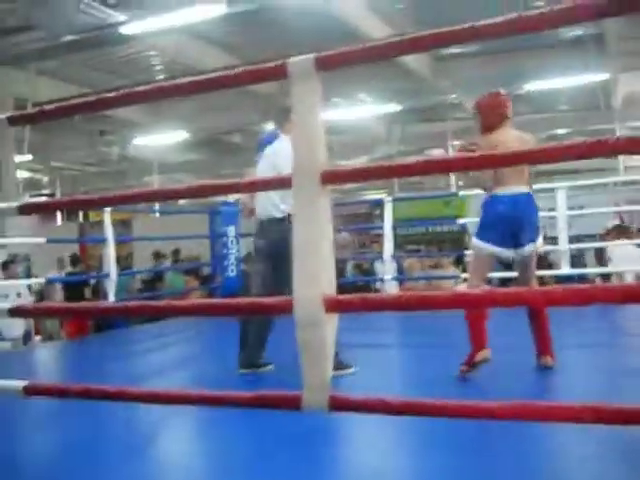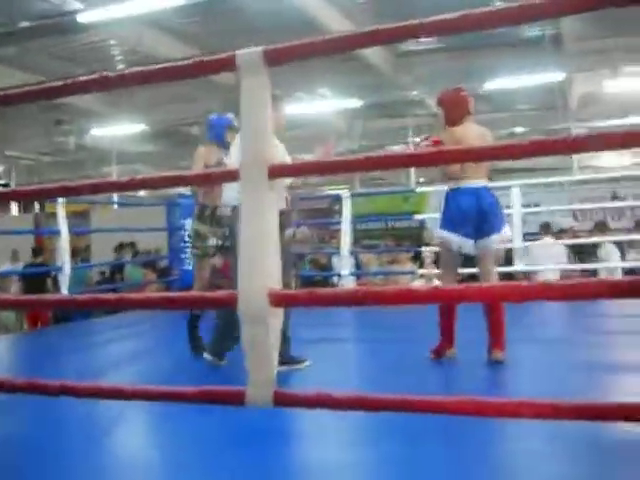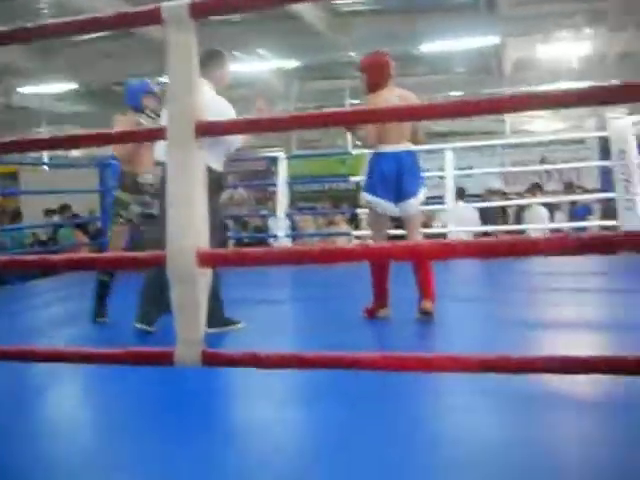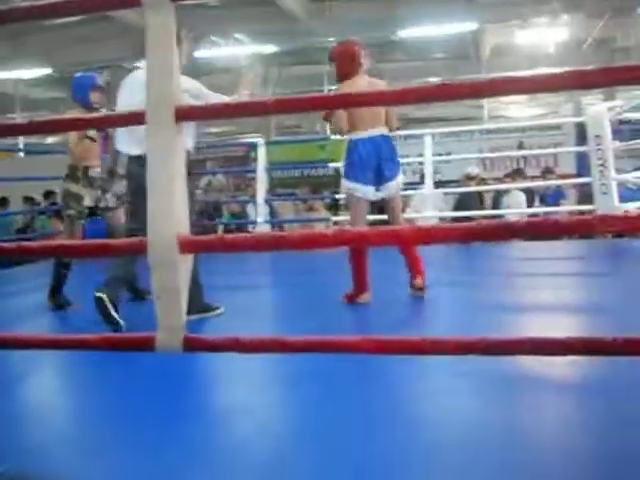
dt=0.3s
person 1, frame 1
left shoulder: (268, 153)
right shoulder: (289, 151)
left hip: (270, 228)
right hip: (290, 227)
left knee: (267, 293)
left ankle: (250, 357)
person 1, frame 2
left shoulder: (244, 138)
right elbow: (279, 180)
left hip: (240, 216)
left knee: (240, 286)
left ankle: (218, 347)
right ankle: (279, 354)
person 1, frame 3
right shoulder: (215, 103)
right elbow: (234, 141)
left knee: (165, 245)
right knee: (209, 247)
left ankle: (148, 313)
right ankle: (213, 316)
person 1, frame 4
left shoulder: (129, 81)
right shoulder: (181, 85)
left elbow: (119, 125)
right elbow: (223, 106)
left hip: (136, 165)
left knee: (135, 232)
left ankle: (110, 290)
right ankle: (194, 303)
person 2, frame 1
left shoulder: (487, 141)
right shoulder: (528, 139)
left elbow: (487, 182)
right elbow: (527, 179)
left hip: (498, 208)
right hip: (525, 206)
left knee: (475, 282)
right knee: (528, 283)
left ankle: (479, 347)
right ankle: (545, 352)
person 2, frame 2
left shoulder: (451, 133)
right shoulder: (486, 134)
left elbow: (453, 172)
left hip: (460, 201)
right hip: (486, 200)
left knee: (448, 275)
right knee: (488, 275)
left ankle: (447, 343)
right ankle: (497, 346)
person 2, frame 3
left shoulder: (372, 100)
right shoulder: (411, 97)
left elbow: (370, 141)
right elbow: (418, 138)
left wrist: (354, 127)
left hip: (383, 165)
right hip: (408, 162)
left knee: (379, 237)
right knee: (414, 234)
left ankle: (381, 304)
right ankle: (427, 298)
person 2, frame 4
left shoulder: (343, 90)
right shoulder: (381, 85)
left elbow: (342, 128)
right elbow: (393, 125)
left wrist: (329, 117)
left hip: (361, 151)
right hip: (385, 147)
left knee: (358, 224)
right knee: (396, 218)
left ankle: (361, 289)
right ankle: (417, 275)
person 3, frame 1
left shoulder: (285, 173)
right shoulder: (255, 174)
right elbow: (248, 209)
left hip: (283, 234)
right hip: (266, 237)
right knee: (258, 294)
person 3, frame 2
left shoulder: (231, 156)
right shoulder: (204, 152)
right elbow: (197, 184)
right wrist: (217, 170)
right hip: (208, 217)
right knee: (202, 279)
right ankle: (193, 334)
person 3, frame 3
left shoulder: (154, 122)
right shoulder: (123, 121)
right elbow: (120, 154)
right wrist: (140, 131)
left hip: (152, 187)
right hip: (129, 186)
right knee: (117, 247)
right ankle: (100, 302)
person 3, frame 4
right shoulder: (72, 117)
right elbow: (77, 152)
right wrist: (93, 130)
left hip: (101, 180)
right hip: (78, 181)
left knee: (124, 232)
right knee: (72, 240)
left ankle: (131, 285)
right ankle: (55, 293)
